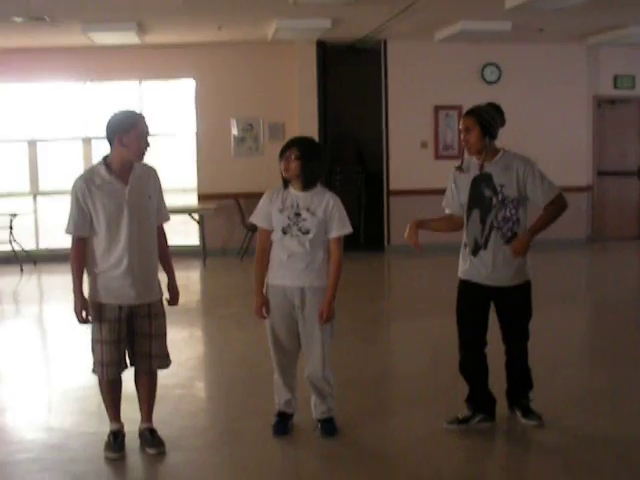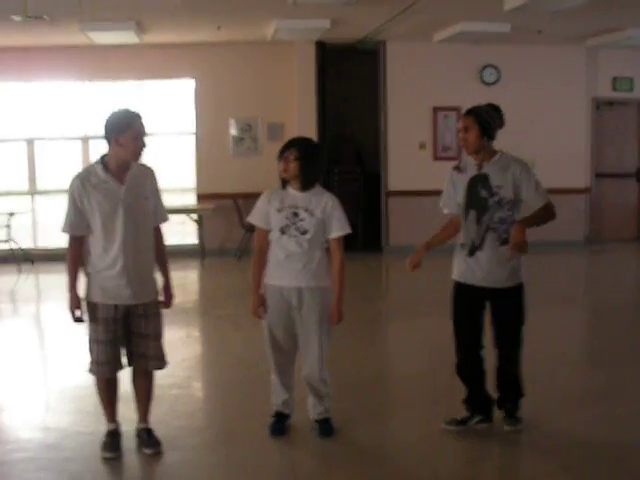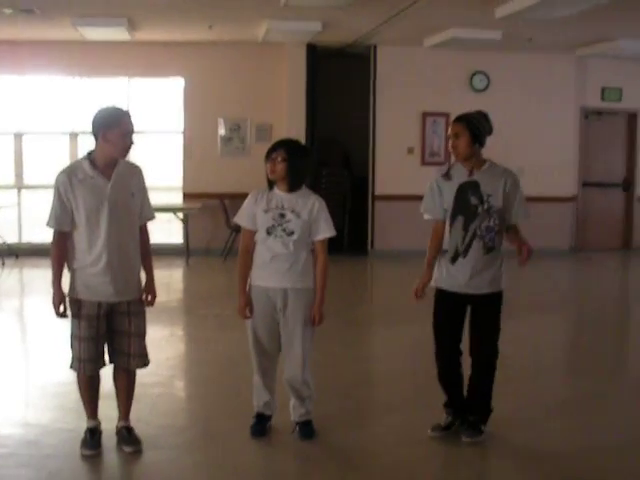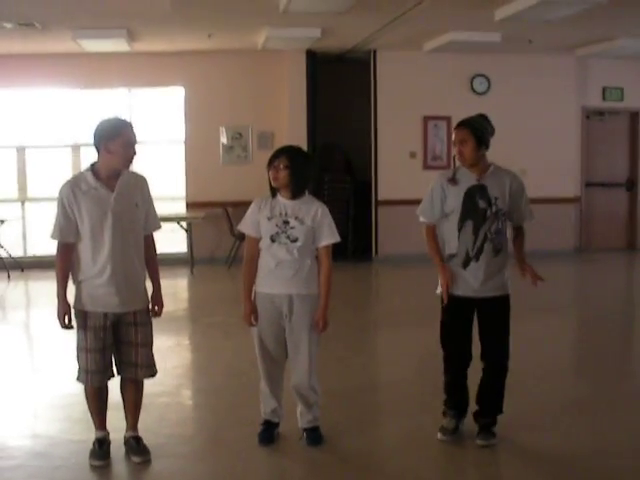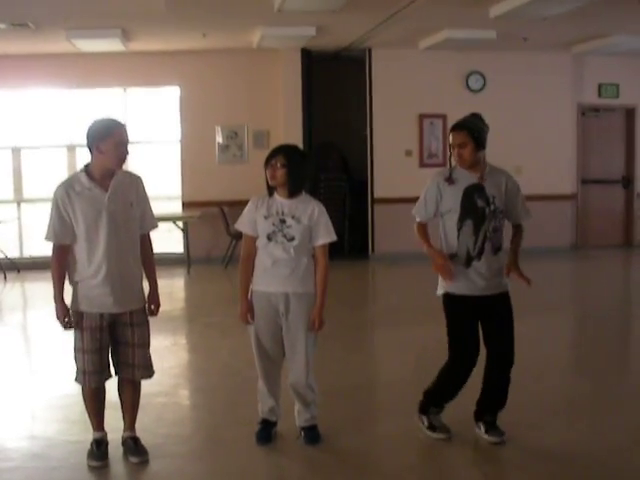
dt=0.3s
person 1, frame 1
left shoulder: (149, 177)
right shoulder: (86, 184)
right elbow: (79, 243)
left wrist: (171, 277)
right wrist: (79, 293)
left hip: (147, 291)
right hip: (108, 294)
left knee: (148, 362)
right knee: (108, 366)
left ankle: (147, 426)
right ankle: (115, 429)
person 1, frame 2
left shoulder: (146, 177)
right shoulder: (83, 183)
left elbow: (155, 232)
right elbow: (76, 241)
left wrist: (166, 278)
right wrist: (72, 290)
left hip: (143, 290)
right hip: (103, 293)
left knee: (145, 362)
right knee: (105, 365)
left ankle: (144, 426)
right ankle: (112, 428)
person 1, frame 3
left shoulder: (133, 175)
right shoulder: (69, 179)
left elbow: (141, 230)
right elbow: (61, 236)
left wrist: (149, 277)
right wrist: (57, 286)
left hip: (127, 287)
right hip: (87, 289)
left knee: (127, 360)
right knee: (86, 362)
left ankle: (124, 424)
right ankle: (92, 426)
person 1, frame 4
left shoulder: (138, 185)
right shoulder: (73, 190)
left elbow: (147, 241)
right elbow: (65, 248)
left wrist: (157, 287)
right wrist: (61, 297)
left hip: (134, 298)
right hip: (92, 300)
left knee: (134, 370)
right knee: (94, 374)
left ankle: (132, 434)
right ankle: (100, 436)
person 1, frame 5
left shoulder: (133, 185)
right shoulder: (67, 191)
left elbow: (144, 240)
right elbow: (60, 250)
left wrist: (154, 287)
right wrist: (59, 300)
left hip: (131, 299)
right hip: (89, 301)
left knee: (132, 371)
right knee: (91, 375)
left ankle: (130, 435)
right ankle: (98, 437)
person 2, frame 1
left shoulder: (519, 166)
right shoulder: (461, 173)
left elbow: (558, 203)
right elbow: (455, 220)
left wrist: (528, 234)
right wrist: (419, 223)
left hip: (512, 275)
right hip: (472, 275)
left knee: (516, 343)
right knee: (470, 347)
left ankle: (519, 400)
right ankle: (480, 407)
person 2, frame 2
left shoulder: (515, 169)
right shoulder: (458, 173)
left elbow: (547, 211)
right elbow: (455, 223)
left wrist: (522, 223)
right wrist: (424, 249)
left hip: (506, 277)
right hip: (467, 276)
left knee: (508, 345)
right knee: (466, 348)
left ankle: (510, 405)
right ankle: (478, 407)
person 2, frame 3
left shoulder: (504, 179)
right shoulder: (444, 179)
left elbow: (508, 225)
right elbow: (439, 229)
left wrist: (520, 241)
right wrist: (427, 271)
left hip: (487, 284)
right hip: (448, 283)
left knee: (484, 354)
right knee: (446, 353)
left ankle: (476, 416)
right ankle: (456, 411)
person 2, frame 4
left shoulder: (508, 181)
right shoulder: (446, 183)
left elbow: (518, 226)
right elbow: (430, 227)
left wrist: (521, 259)
right wrist: (441, 266)
left hip: (495, 288)
right hip: (457, 287)
left knee: (496, 357)
right knee: (456, 355)
left ankle: (486, 419)
right ankle: (453, 411)
person 2, frame 5
left shoulder: (503, 181)
right shoulder: (442, 182)
left elbow: (517, 224)
right elbow: (421, 224)
left wrist: (513, 259)
right wrist: (434, 253)
left hip: (495, 286)
right hip: (458, 286)
left knee: (502, 355)
right knee: (464, 355)
left ankle: (487, 416)
right ankle: (430, 407)
person 3, frame 1
left shoulder: (328, 202)
right shoulder: (272, 200)
left elbow: (336, 254)
right elbow: (262, 249)
left wrist: (330, 298)
right wrist: (259, 292)
left hip: (314, 289)
right hip: (279, 288)
left knee: (318, 357)
right knee: (282, 355)
left ankle: (324, 411)
right ankle: (285, 409)
person 3, frame 2
left shoulder: (326, 202)
right shoulder: (270, 200)
left elbow: (336, 254)
right elbow: (260, 248)
left wrist: (337, 299)
right wrist: (256, 291)
left hip: (313, 289)
right hip: (276, 288)
left knee: (315, 357)
right knee: (280, 355)
left ankle: (321, 412)
right ankle: (282, 409)
person 3, frame 3
left shoulder: (313, 204)
right shoulder: (257, 200)
left elbow: (321, 256)
right elbow: (246, 249)
left wrist: (319, 301)
right wrist: (242, 291)
left hip: (298, 290)
right hip: (261, 289)
left knee: (298, 360)
right knee: (263, 356)
left ankle: (302, 414)
right ankle: (263, 411)
person 3, frame 4
left shoulder: (316, 211)
right shoulder: (260, 208)
left elbow: (325, 262)
right elbow: (250, 257)
left wrist: (323, 306)
right wrist: (247, 299)
left hip: (303, 297)
right hip: (267, 296)
left knee: (304, 366)
right knee: (269, 363)
left ankle: (310, 420)
right ankle: (270, 418)
person 3, frame 5
left shoulder: (313, 209)
right shoulder: (257, 206)
left elbow: (321, 260)
right elbow: (247, 255)
left wrist: (319, 305)
right wrist: (243, 298)
left hip: (300, 296)
right hip: (263, 294)
left knee: (301, 364)
right knee: (266, 361)
left ankle: (307, 420)
right ankle: (268, 417)
